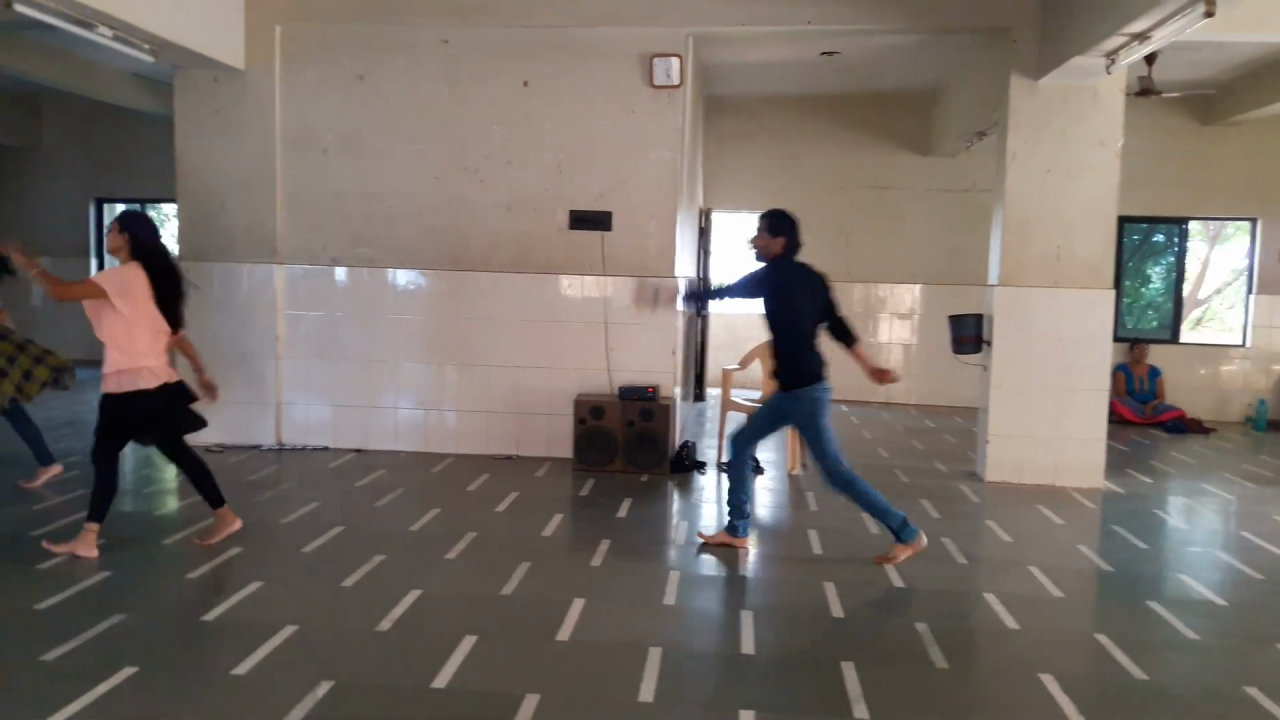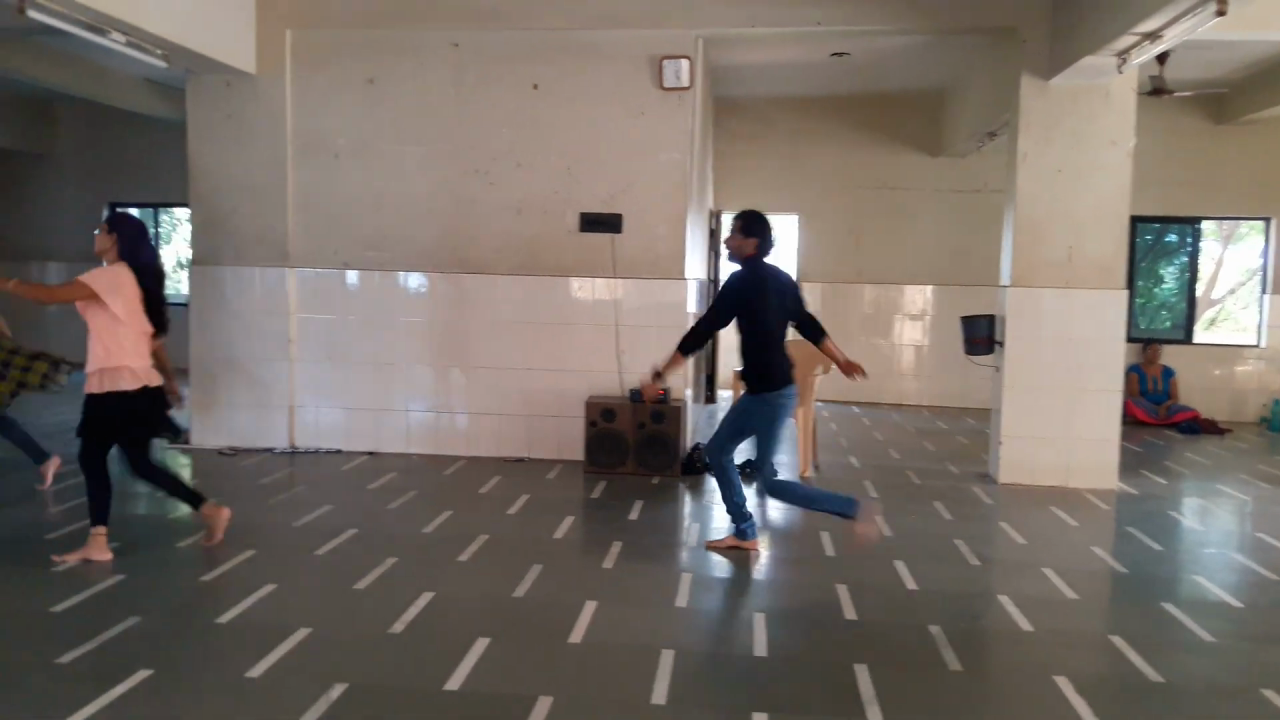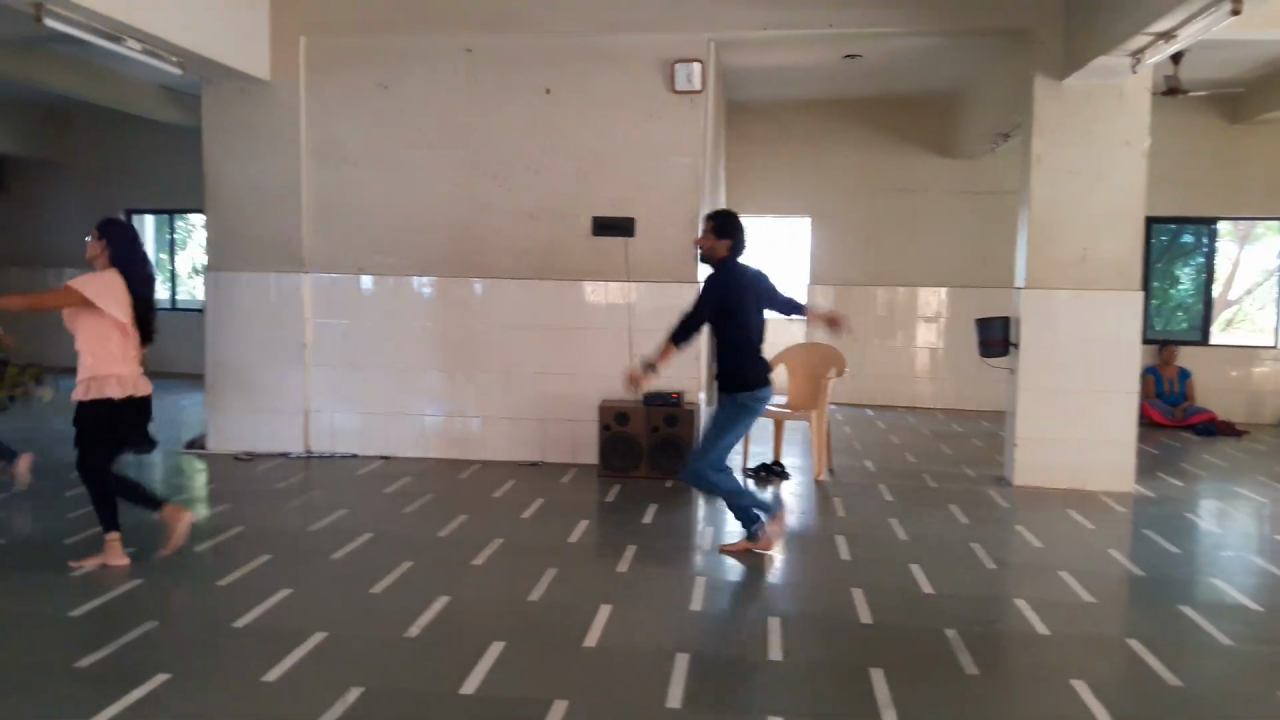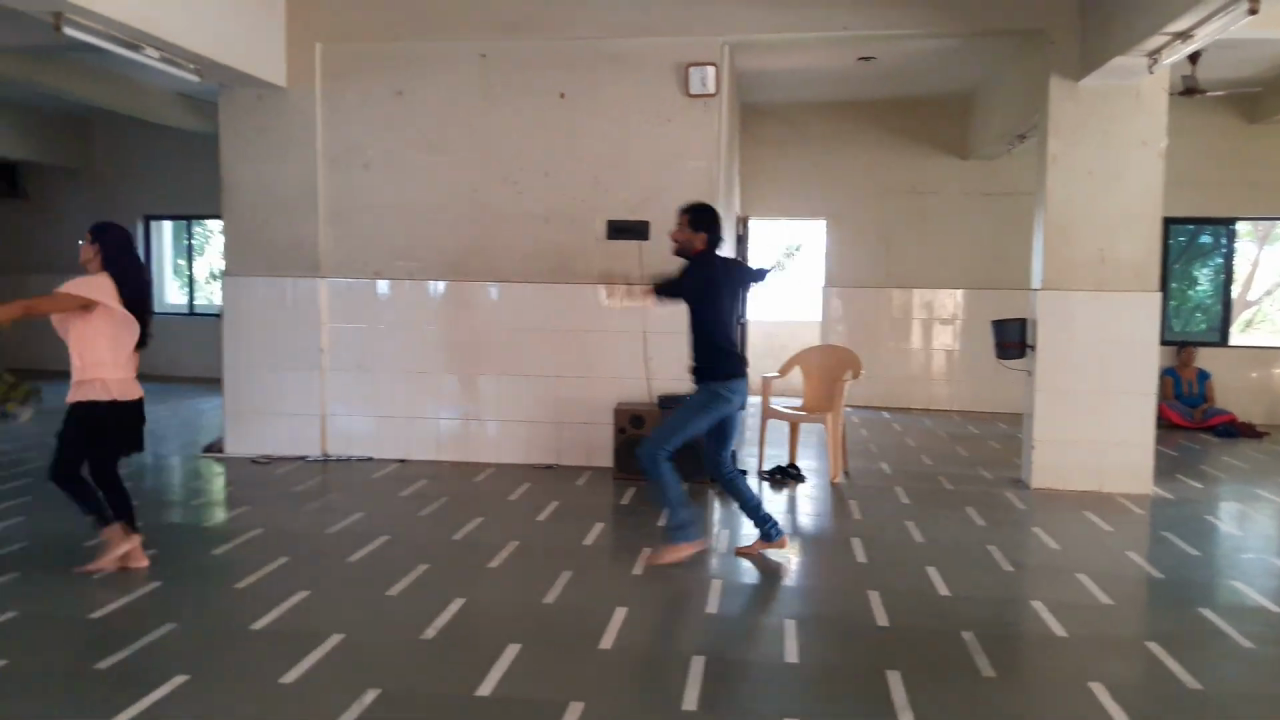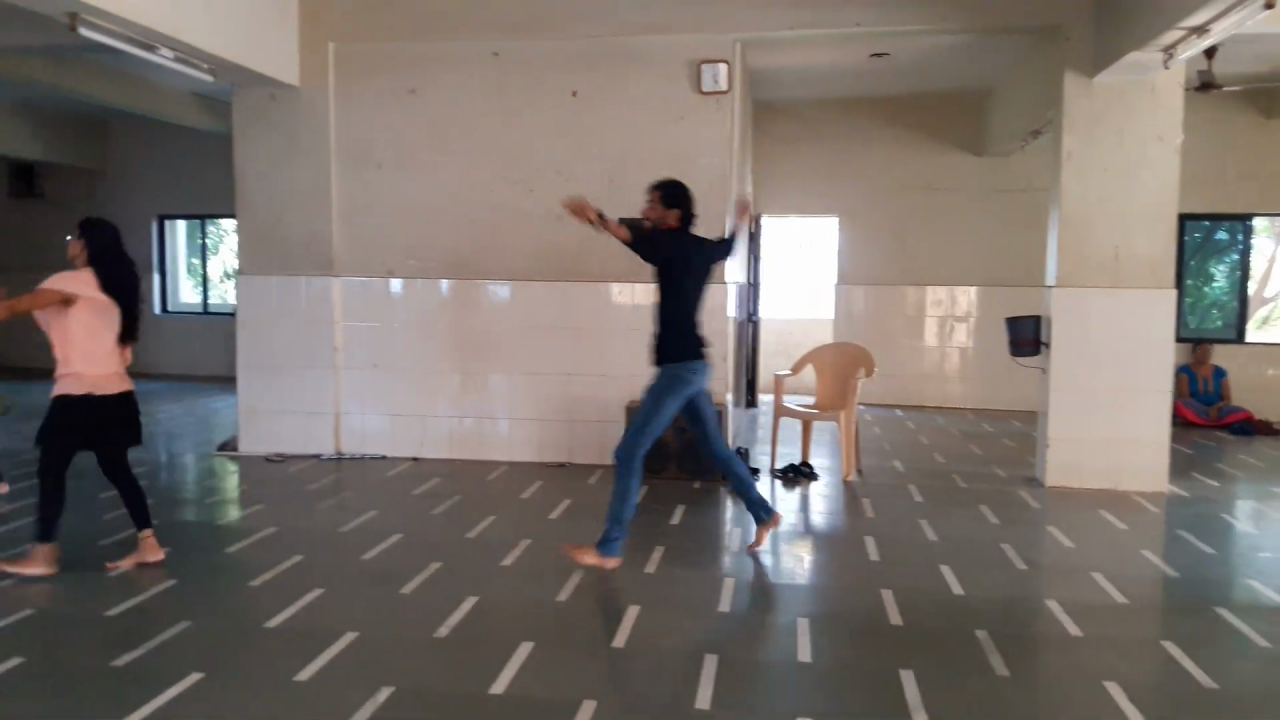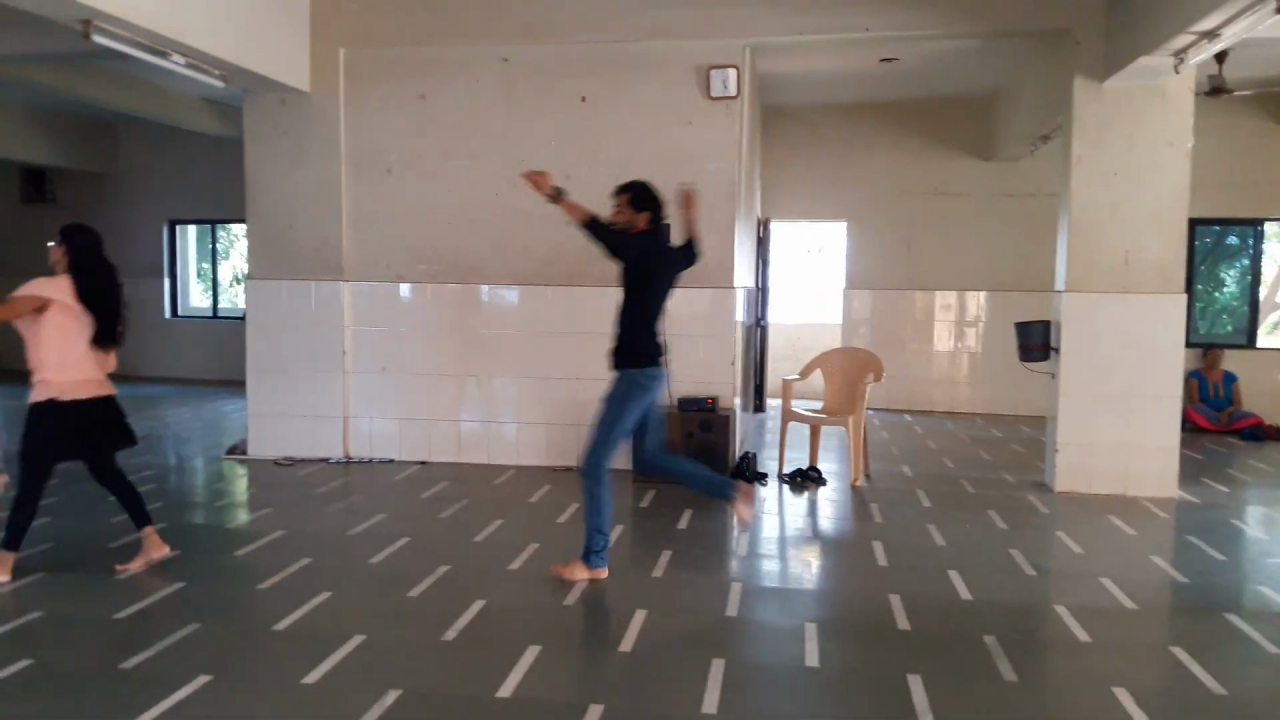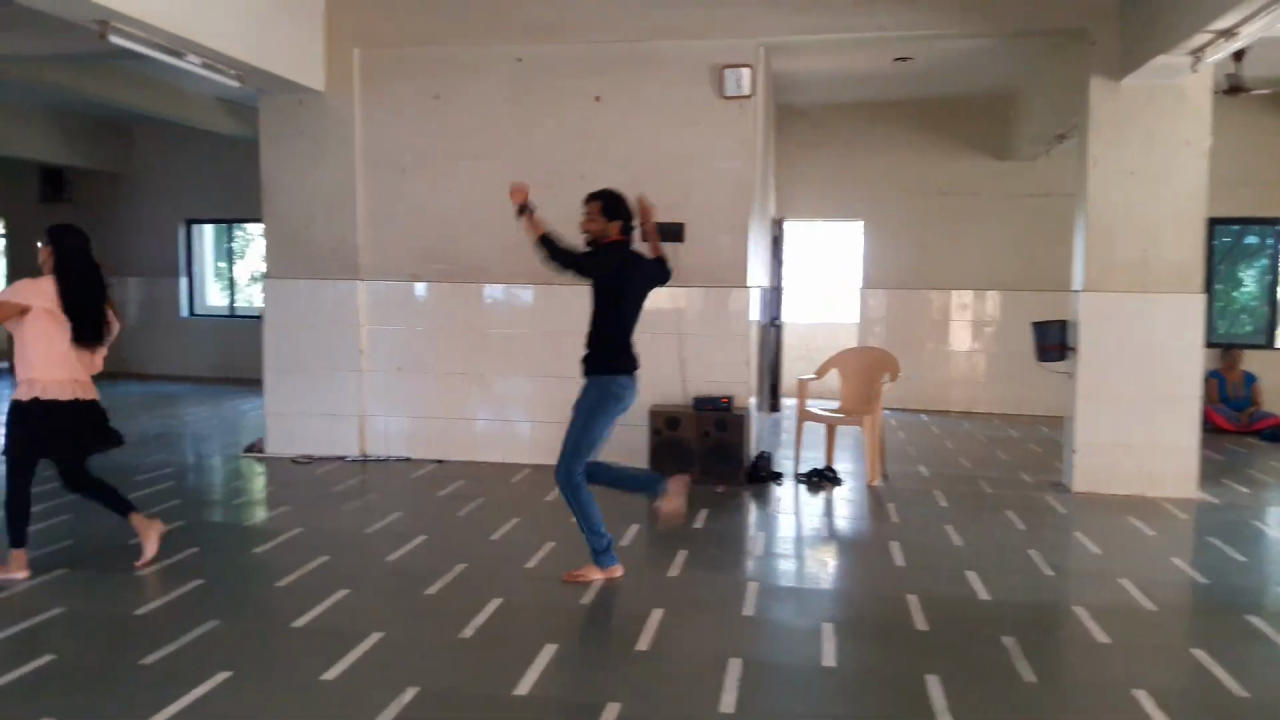
dt=0.1s
person 1, frame 1
left shoulder: (775, 277)
right shoulder: (812, 278)
left elbow: (724, 292)
right elbow: (839, 326)
right wrist: (870, 368)
left hip: (803, 390)
right hip: (795, 387)
left knee: (837, 475)
right knee: (740, 444)
left ankle: (907, 535)
right ankle: (736, 529)
person 1, frame 2
left shoulder: (743, 282)
right shoulder: (780, 281)
left elbow: (704, 330)
right elbow: (808, 324)
left wrist: (660, 375)
right wrist: (841, 359)
left hip: (771, 393)
right hip: (767, 388)
left knee: (769, 482)
right knee: (717, 452)
left ankle: (852, 509)
right ankle: (745, 532)
person 1, frame 3
left shoulder: (724, 280)
right shoulder: (754, 279)
left elbow: (690, 325)
right elbow: (787, 305)
left wrist: (651, 367)
right wrist: (822, 316)
left hip: (745, 393)
right hip: (752, 387)
left knee: (698, 469)
right knee: (712, 464)
left ankle: (767, 513)
right ankle: (756, 532)
person 1, frame 4
left shoulder: (701, 271)
right shoulder: (729, 269)
left elbow: (675, 287)
right elbow: (758, 274)
left wrist: (634, 290)
left hip: (719, 384)
right hip: (731, 382)
left knee: (651, 453)
right knee: (722, 466)
left ankle: (686, 535)
right ankle: (771, 534)
person 1, frame 5
left shoulder: (675, 247)
right shoulder: (697, 248)
left elbow: (642, 241)
right elbow: (726, 246)
left wrist: (599, 220)
right wrist: (742, 220)
left hip: (681, 367)
right hip: (691, 366)
left knee: (629, 453)
right knee: (715, 449)
left ankle: (608, 549)
right ankle: (763, 514)
person 1, frame 6
left shoulder: (645, 248)
right shoulder: (665, 255)
left elbow: (603, 231)
right elbow: (689, 254)
left wrist: (557, 195)
right wrist: (689, 214)
left hip: (637, 374)
right hip: (647, 372)
left knee: (595, 465)
right knee: (650, 460)
left ankle: (594, 561)
right ankle: (731, 490)
person 1, frame 7
left shoulder: (613, 259)
right shoulder: (637, 263)
left elbow: (563, 257)
right elbow: (662, 271)
left wrist: (526, 210)
right wrist: (650, 230)
left hip: (609, 382)
right hip: (608, 380)
left knee: (569, 473)
right knee: (579, 466)
left ankle: (605, 561)
right ankle: (664, 488)
person 2, frame 1
left shoulder: (123, 276)
right shoulder: (146, 278)
left elbow: (60, 292)
right elbow: (175, 332)
right wrist: (200, 372)
left hip: (138, 386)
right hip: (141, 383)
right knee: (103, 455)
left ankle: (224, 515)
right ankle: (103, 535)
person 2, frame 2
left shoulder: (111, 277)
right shoulder: (133, 280)
left elbow: (46, 295)
right elbow: (150, 335)
right wrist: (166, 379)
left hip: (121, 386)
right hip: (124, 385)
left knee: (135, 464)
right knee: (91, 459)
left ankle: (210, 510)
right ankle: (97, 542)
person 2, frame 3
left shoulder: (102, 283)
right shoulder: (127, 286)
left elbow: (37, 302)
left hip: (109, 393)
right hip: (127, 391)
left knee: (94, 470)
right knee: (92, 467)
left ankle: (171, 513)
right ankle: (113, 548)
person 2, frame 4
left shoulder: (91, 287)
right shoulder: (119, 290)
left elbow: (30, 308)
left hip: (98, 397)
right hip: (120, 395)
left knee: (63, 471)
right knee: (104, 471)
left ankle: (117, 535)
right ankle: (131, 549)
person 2, frame 5
left shoulder: (72, 283)
right shoulder: (109, 287)
left hip: (83, 394)
right hip: (114, 392)
left knee: (50, 471)
right knee: (116, 468)
left ankle: (43, 555)
right ankle: (147, 543)
person 2, frame 6
left shoulder: (46, 289)
right shoulder: (97, 293)
left hip: (57, 400)
right hip: (97, 397)
left knee: (31, 481)
right knee: (107, 474)
right ankle: (151, 542)
person 2, frame 7
left shoulder: (30, 290)
right shoulder: (88, 296)
right elbow: (110, 328)
left hip: (39, 398)
right hip: (81, 398)
right knee: (77, 477)
right ankle: (143, 524)
